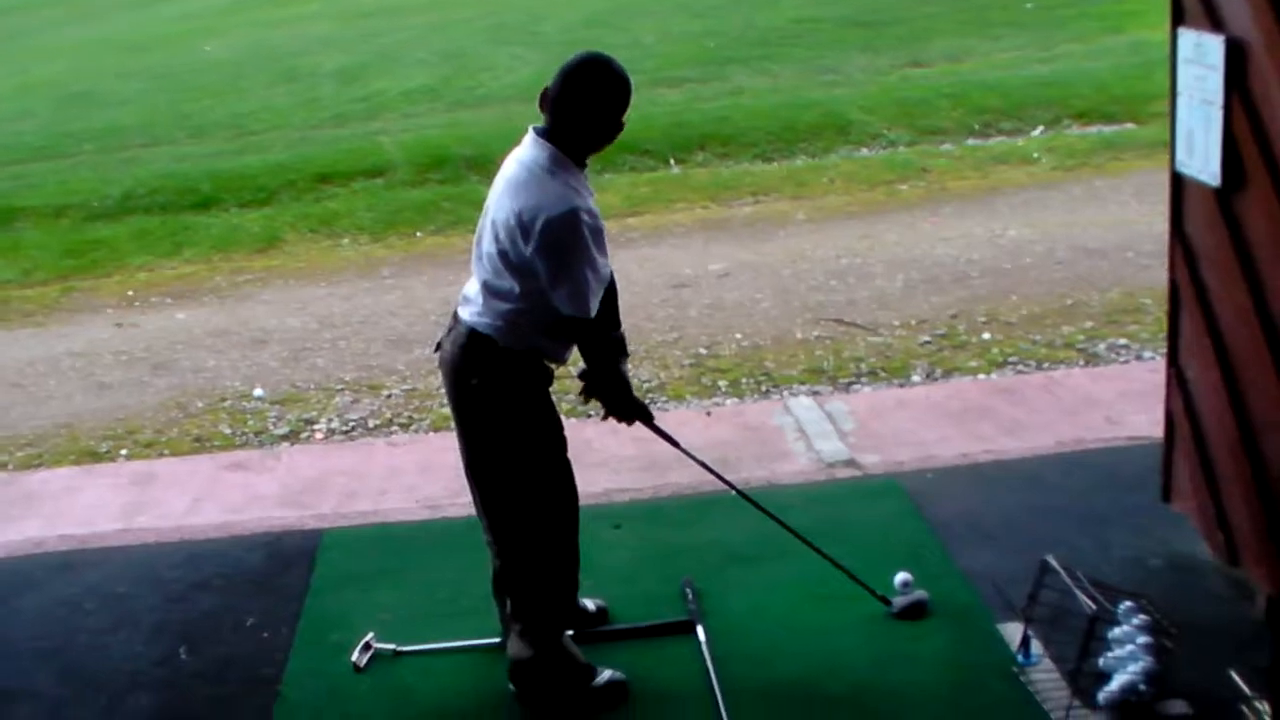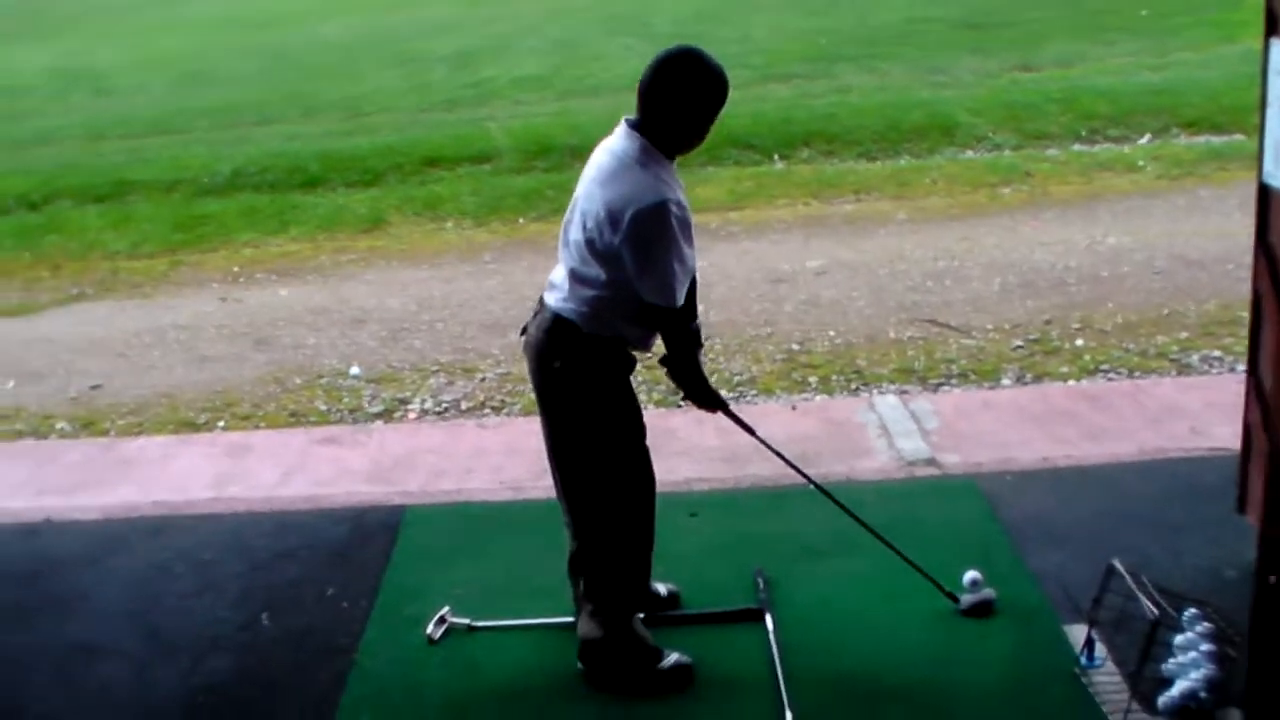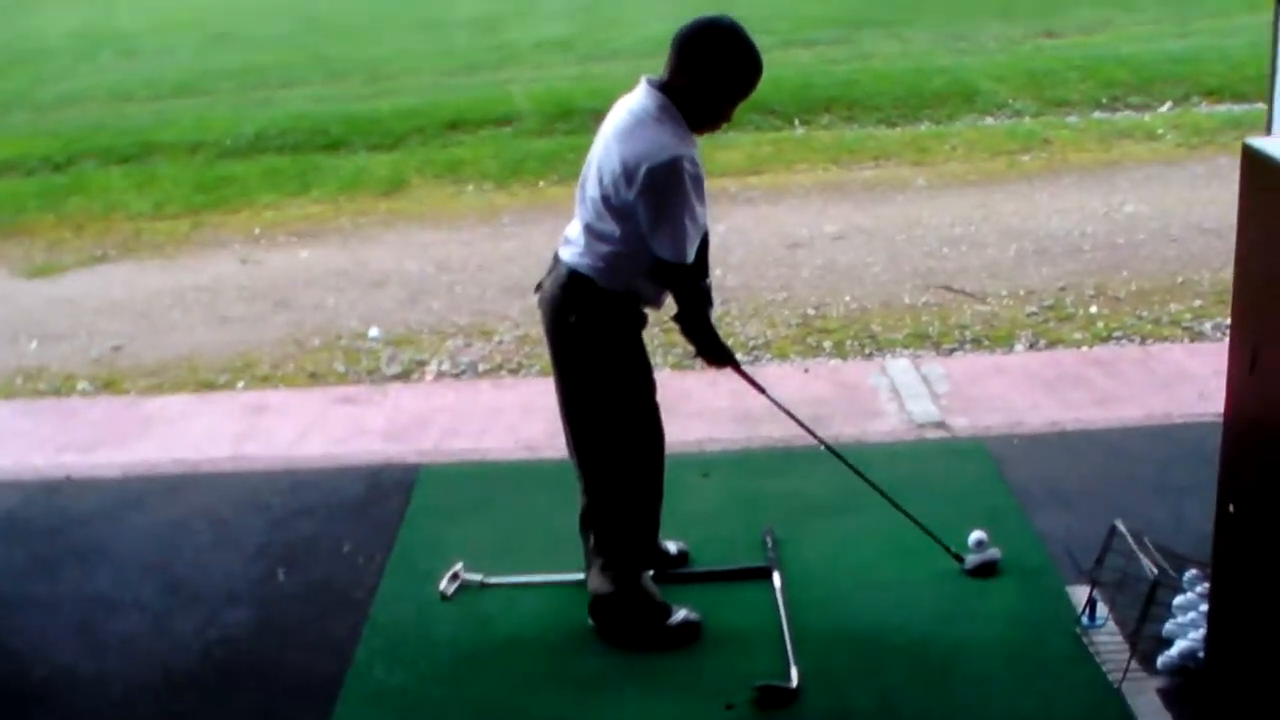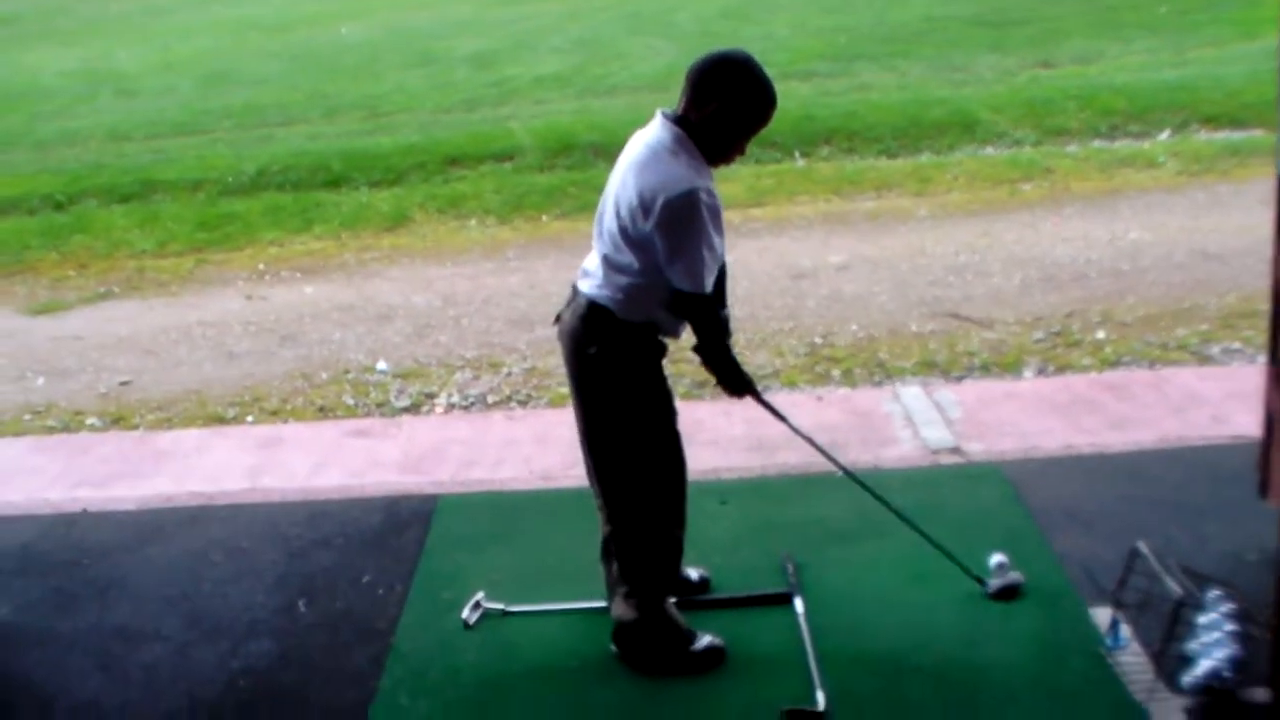
dt=0.4s
person 1, frame 1
left shoulder: (529, 159)
right shoulder: (564, 207)
right elbow: (583, 318)
left wrist: (608, 367)
right wrist: (615, 386)
left hip: (484, 347)
right hip: (499, 367)
left knee: (526, 503)
right knee: (537, 510)
left ankle: (545, 605)
right ankle: (540, 659)
person 1, frame 2
left shoulder: (618, 150)
right shoulder: (653, 200)
right elbow: (666, 306)
left wrist: (685, 356)
right wrist: (693, 377)
left hip: (566, 332)
right hip: (582, 353)
left knee: (604, 488)
right knee: (616, 495)
left ankle: (617, 588)
right ankle: (609, 640)
person 1, frame 3
left shoulder: (637, 105)
right shoulder: (669, 156)
right elbow: (675, 263)
left wrist: (694, 310)
right wrist: (703, 331)
left hip: (580, 289)
right hip: (595, 310)
left knee: (616, 443)
right knee: (627, 451)
left ankle: (625, 543)
right ankle: (620, 596)
person 1, frame 4
left shoulder: (651, 139)
right shoulder: (686, 189)
right elbow: (690, 295)
left wrist: (714, 333)
right wrist: (722, 359)
left hip: (596, 318)
right hip: (616, 340)
left knee: (632, 473)
right knee: (650, 480)
left ankle: (645, 571)
right ankle: (643, 623)
